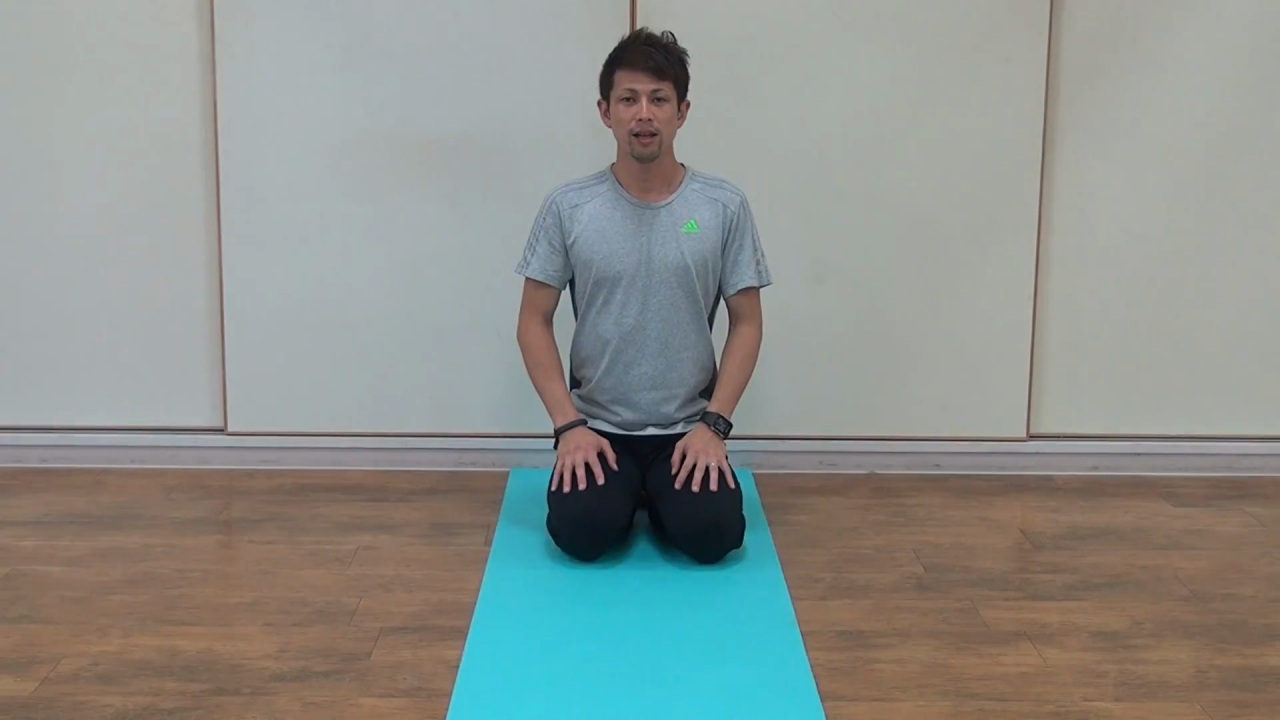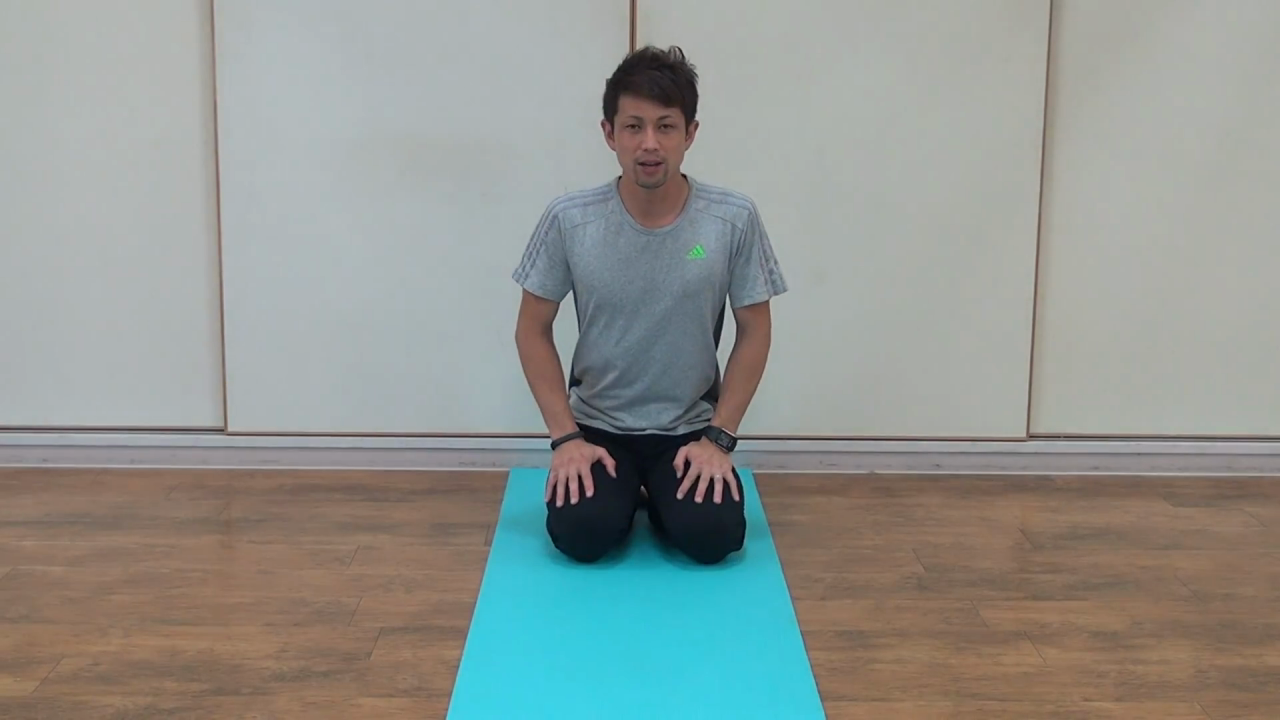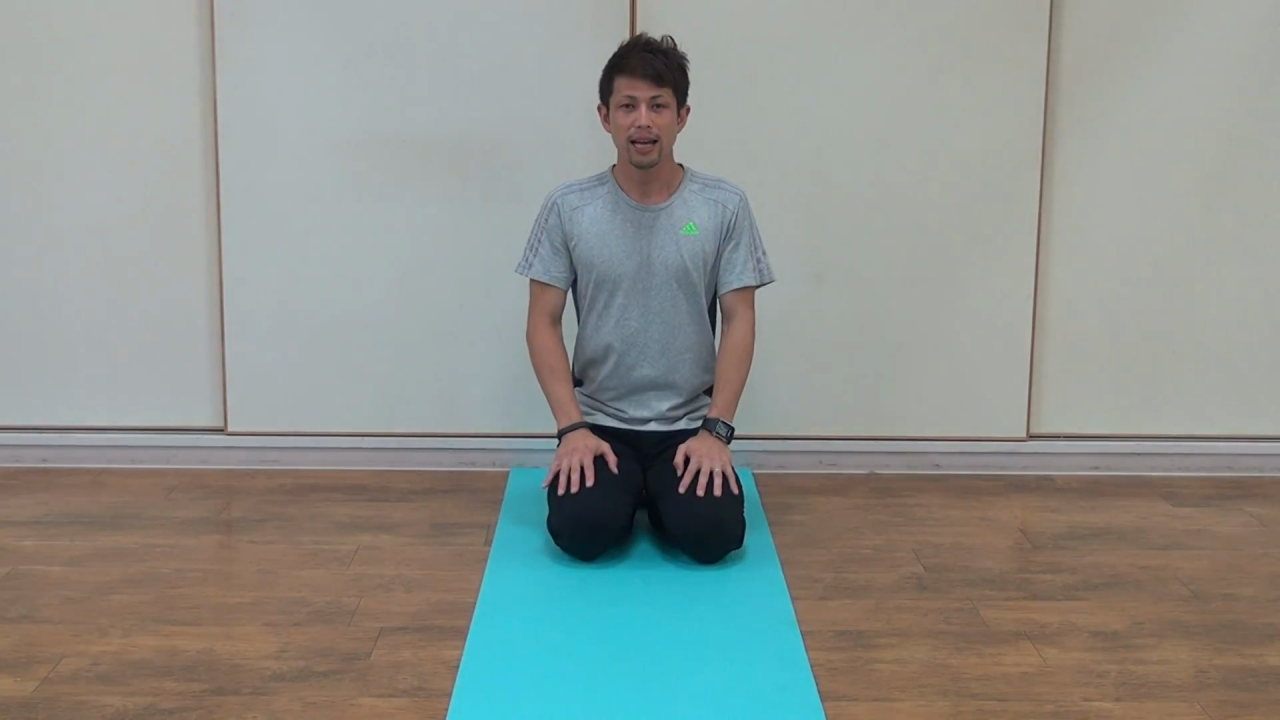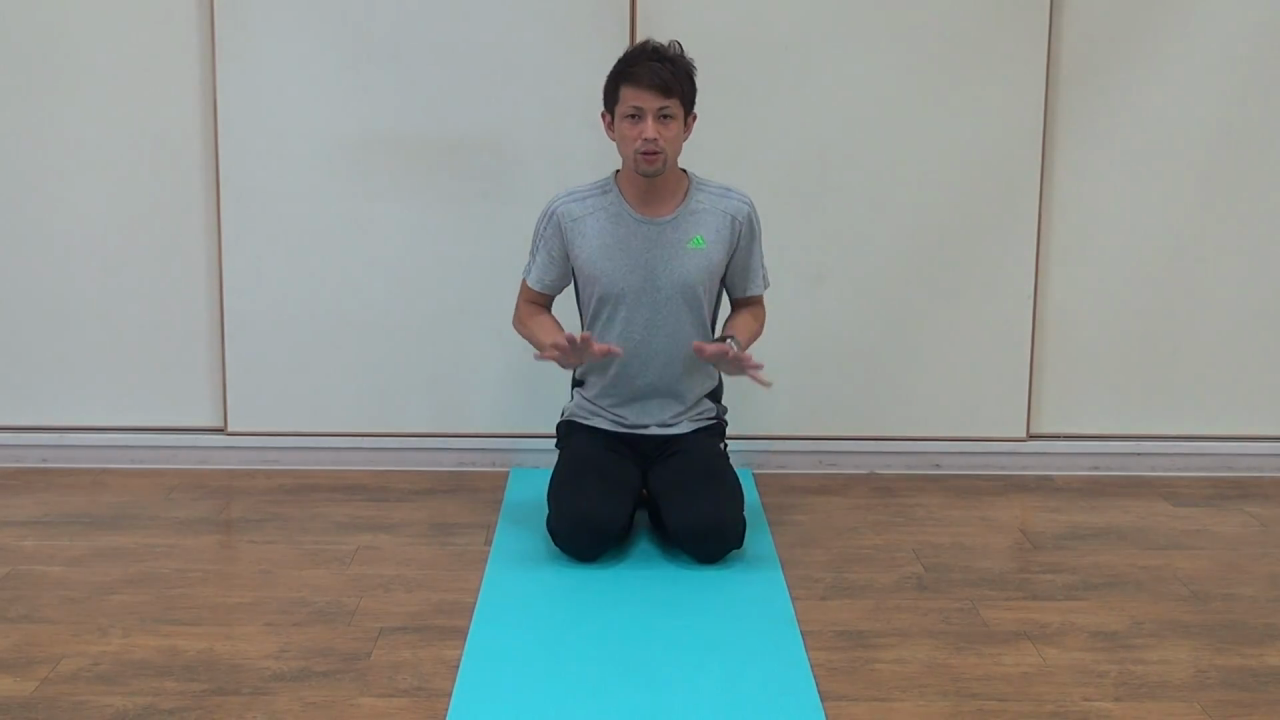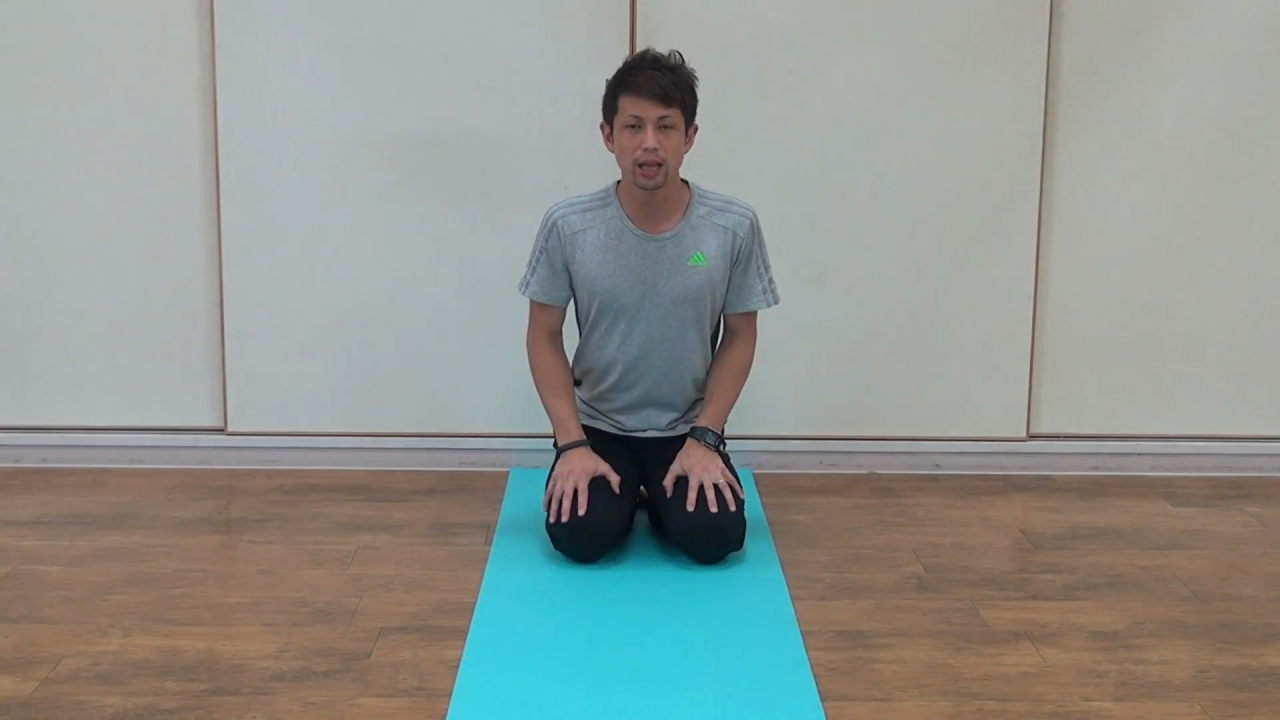
dt=1s
person 1, frame 1
left shoulder: (724, 206)
right shoulder: (567, 207)
left elbow: (746, 323)
right elbow: (535, 322)
left wrist: (714, 422)
right wrist: (568, 424)
left hip: (688, 427)
right hip: (596, 425)
left knee: (712, 534)
right knee: (581, 531)
left ankle: (659, 494)
right ankle: (625, 492)
person 1, frame 2
left shoulder: (734, 219)
right shoulder: (568, 219)
left elbow: (754, 333)
right elbow: (533, 332)
left wrist: (718, 437)
right wrist: (565, 436)
left hip: (690, 426)
right hip: (597, 425)
left knee: (711, 536)
right knee: (580, 534)
left ankle: (659, 495)
right ankle: (627, 496)
person 1, frame 3
left shoulder: (724, 206)
right shoulder: (567, 208)
left elbow: (739, 322)
right elbow: (543, 324)
left wrist: (716, 428)
right wrist: (572, 427)
left hip: (689, 422)
right hip: (600, 420)
left knee: (712, 534)
right knee: (583, 530)
left ankle: (658, 494)
right ankle: (627, 492)
person 1, frame 4
left shoulder: (733, 214)
right shoulder: (568, 215)
left elbow: (751, 305)
right elbow: (528, 309)
left wrist: (732, 346)
right wrist: (562, 346)
left hip: (691, 423)
right hip: (599, 421)
left knee: (713, 535)
right knee: (582, 533)
left ankle: (659, 494)
right ankle: (626, 492)
person 1, frame 5
left shoulder: (735, 227)
right shoulder: (567, 226)
left elbow: (739, 336)
right elbow: (544, 337)
left wrist: (704, 438)
right wrist: (572, 443)
left hip: (688, 429)
right hip: (598, 426)
left knee: (713, 537)
right knee: (581, 535)
left ankle: (660, 497)
right ankle: (625, 497)
